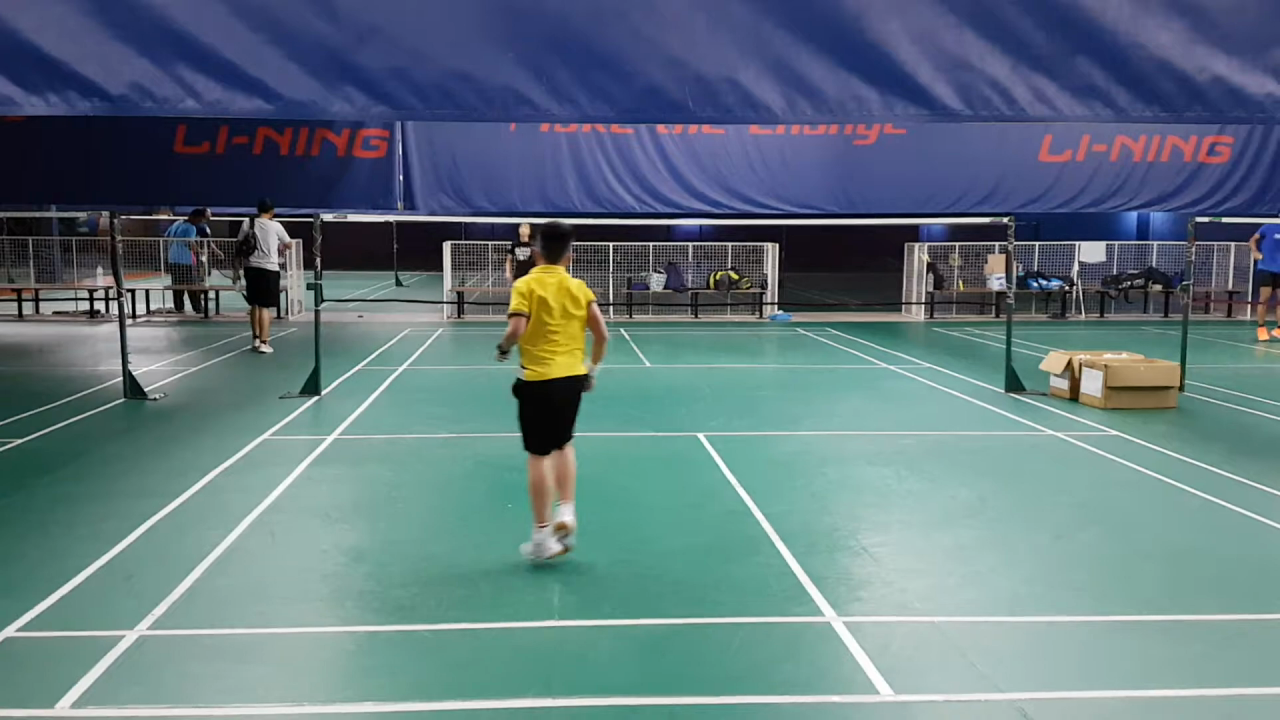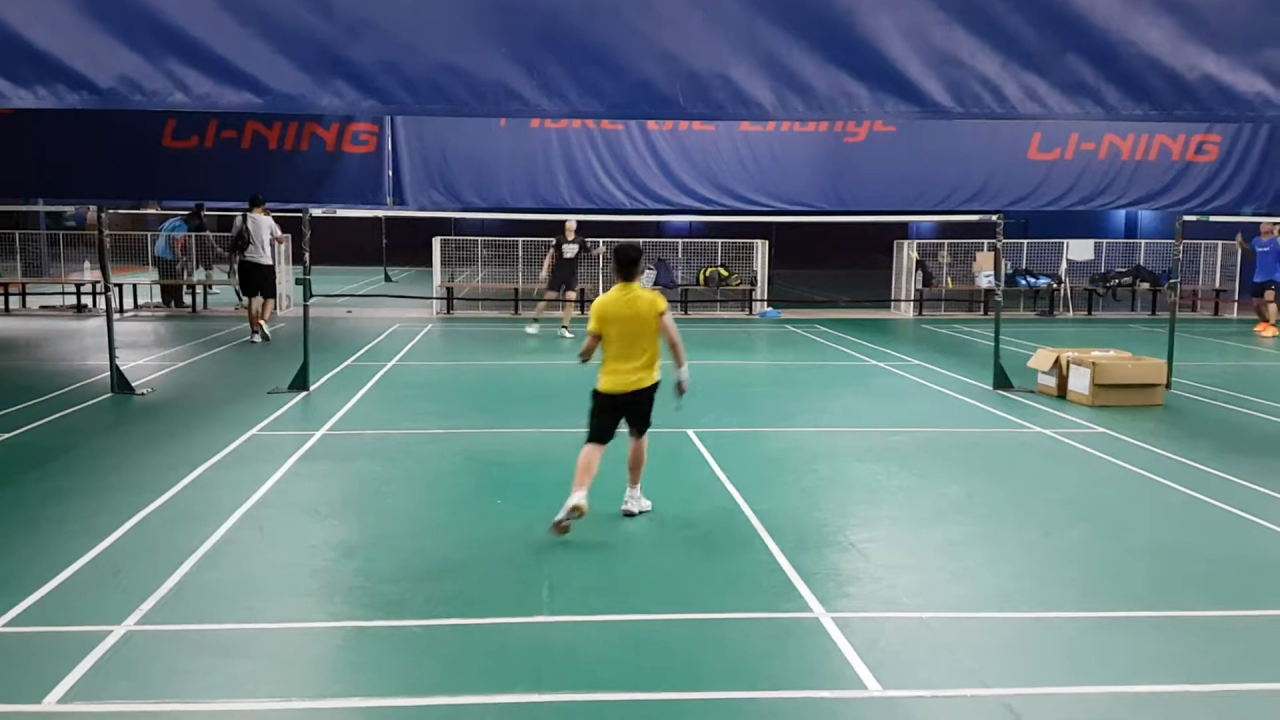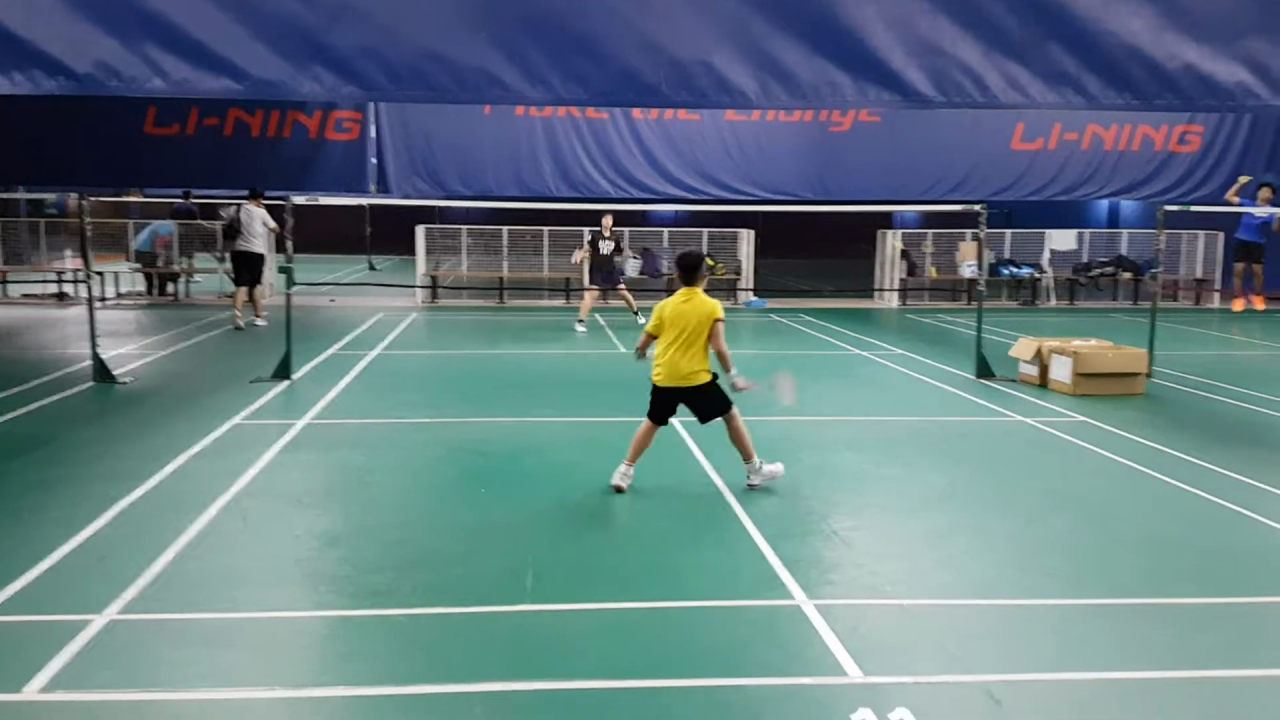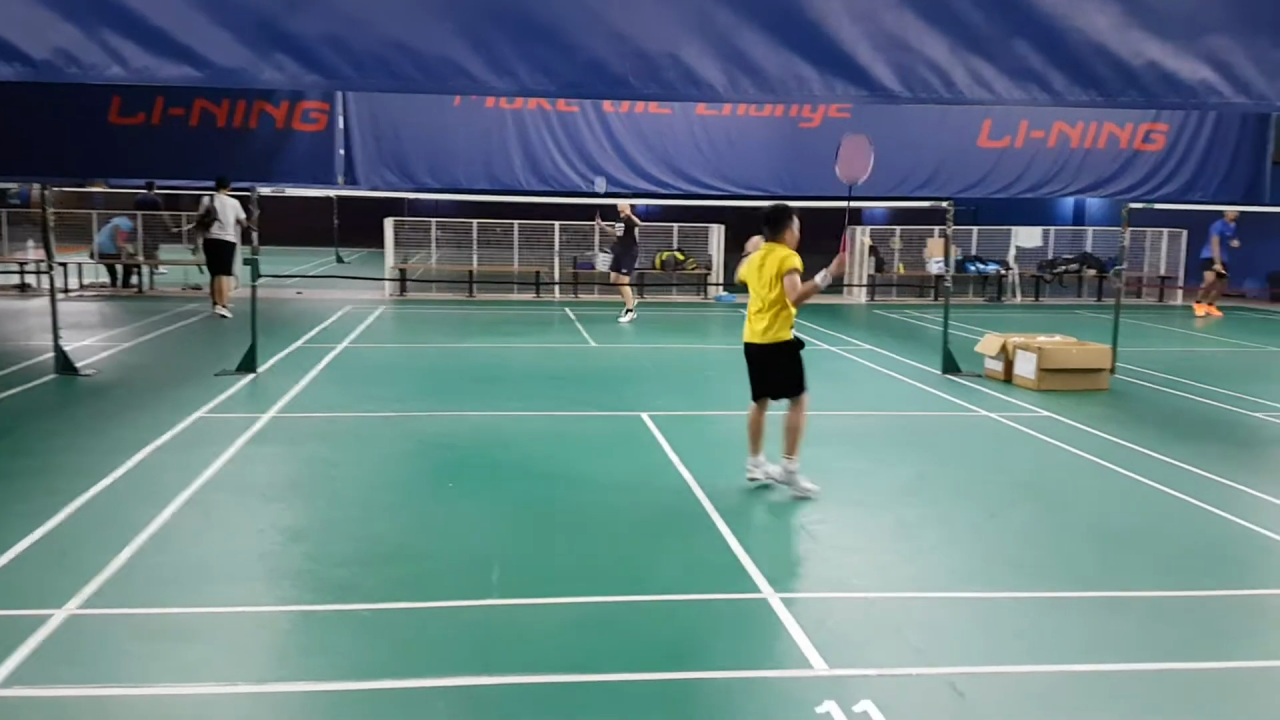
dt=0.4s
person 1, frame 1
left shoulder: (525, 285)
right shoulder: (579, 288)
left elbow: (516, 330)
right elbow: (602, 335)
left wrist: (504, 348)
right wrist: (592, 370)
left hip: (538, 380)
right hip: (572, 377)
left knee: (539, 455)
right knee: (562, 445)
left ankle: (543, 535)
right ankle: (565, 513)
person 1, frame 2
left shoulder: (601, 304)
right shoulder: (654, 300)
left elbow: (589, 348)
right elbow: (673, 339)
left wrist: (584, 356)
right wrist: (682, 373)
left hip: (610, 386)
right hip: (644, 383)
left knee: (595, 444)
right knee: (639, 436)
left ankle: (577, 498)
right ankle: (634, 496)
person 1, frame 3
left shoulder: (664, 307)
right shoulder: (712, 306)
left elbow: (643, 345)
right elbow: (719, 349)
left wrist: (641, 352)
right wrist: (733, 377)
left hip: (664, 379)
right hip: (697, 380)
left knee: (652, 423)
right knee: (731, 415)
left ankle: (625, 472)
right ankle: (755, 470)
person 1, frame 4
left shoulder: (755, 258)
right shoulder: (788, 258)
left elbow: (740, 275)
right elbow: (794, 297)
right wrist: (826, 277)
left hip: (752, 341)
right hip: (777, 341)
left knee: (760, 402)
right knee: (798, 401)
left ankle: (755, 464)
right ankle: (789, 468)
